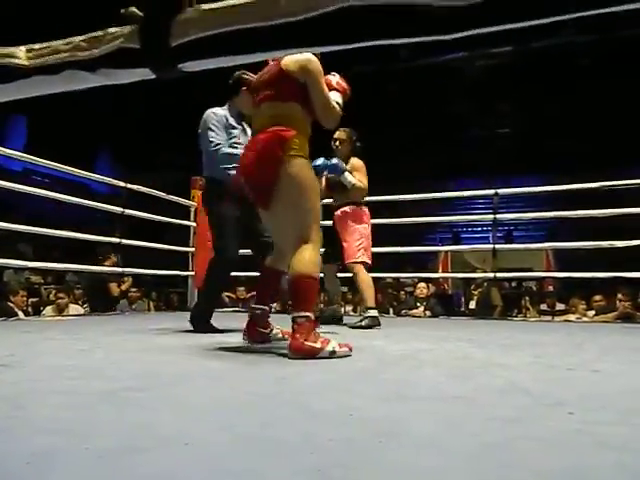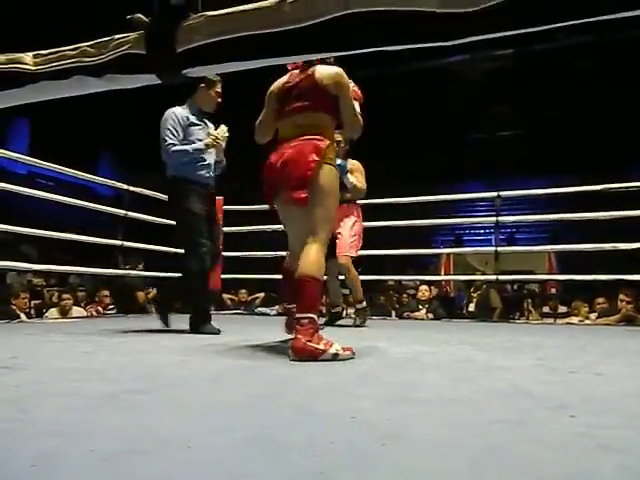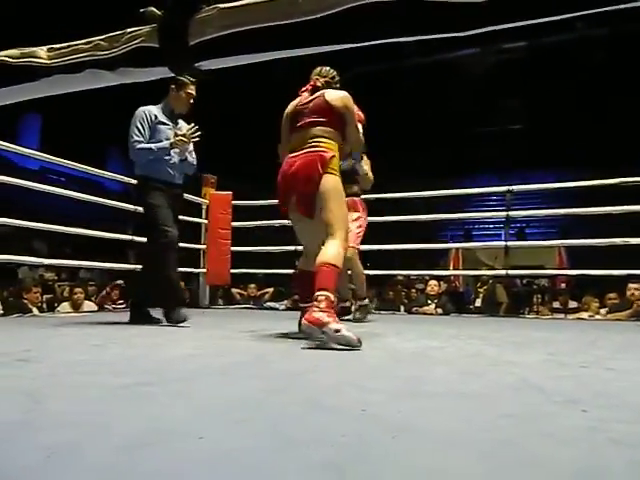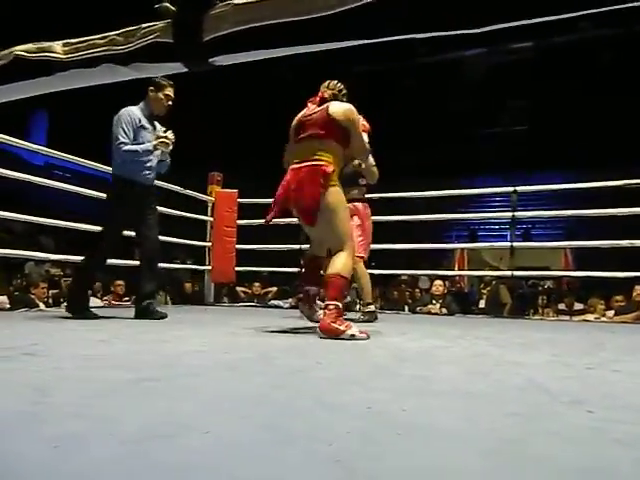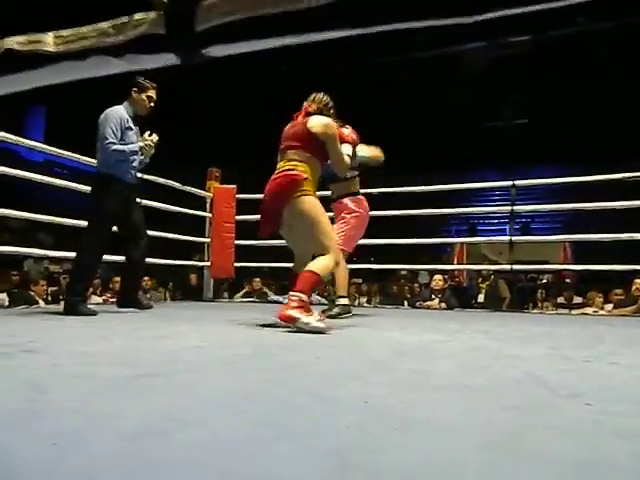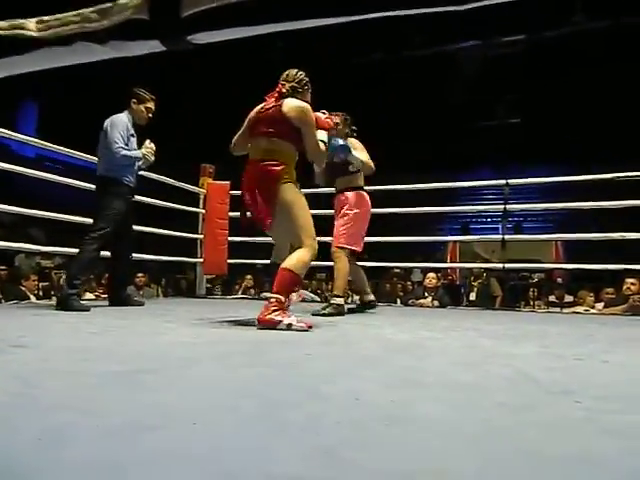
dt=0.3s
person 1, frame 1
left shoulder: (265, 74)
right shoulder: (306, 60)
right elbow: (329, 118)
right wrist: (337, 92)
left hip: (259, 156)
right hip: (285, 152)
left knee: (285, 245)
right knee: (310, 238)
left ankle: (258, 322)
right ankle: (304, 334)
person 1, frame 2
left shoulder: (280, 85)
right shoulder: (333, 75)
left elbow: (260, 135)
right elbow: (353, 130)
right wrist: (354, 101)
left hip: (281, 166)
right hip: (314, 160)
left knee: (298, 246)
right knee: (316, 243)
left ankle: (297, 317)
right ankle: (306, 333)
person 1, frame 3
left shoulder: (293, 106)
right shoulder: (341, 97)
left elbow: (283, 153)
right elbow: (356, 148)
right wrist: (356, 123)
left hip: (291, 172)
right hip: (319, 168)
left knee: (310, 248)
right knee: (335, 239)
left ankle: (309, 311)
right ankle: (322, 310)
person 1, frame 4
left shoulder: (303, 115)
right shoulder: (345, 110)
left elbow: (288, 158)
right elbow: (363, 156)
right wrist: (361, 131)
left hip: (295, 185)
right hip: (319, 182)
left knee: (320, 240)
right knee: (345, 248)
left ankle: (309, 301)
right ankle: (332, 317)
person 1, frame 5
left shoulder: (292, 126)
right shoulder: (326, 124)
right elbow: (342, 169)
left hip: (277, 192)
right hip: (297, 191)
left knee: (305, 253)
right knee: (329, 254)
left ankle: (296, 305)
right ankle: (296, 307)
person 1, frame 6
left shoulder: (260, 109)
right shoulder: (300, 107)
left elbow: (236, 148)
right elbow: (317, 157)
right wrist: (322, 129)
left hip: (254, 181)
right hip: (277, 180)
left knee: (286, 244)
right knee: (307, 247)
left ankle: (277, 299)
right ankle: (274, 309)
person 2, frame 1
left shoulder: (246, 127)
right shoulder: (216, 116)
right elbow: (217, 152)
left hip: (241, 192)
right hip: (220, 192)
left knee: (268, 245)
right knee: (226, 252)
right ankle: (202, 316)
person 2, frame 2
left shoulder: (210, 126)
right shoulder: (176, 115)
left elbow: (217, 168)
right elbow: (170, 153)
left wrist: (218, 150)
right wrist: (204, 145)
left hip: (205, 192)
right hip: (186, 190)
left knee: (211, 252)
right knee: (200, 251)
left ankle: (168, 297)
right ankle: (201, 318)
person 2, frame 3
left shoulder: (184, 127)
right shoulder: (147, 114)
left elbow: (190, 169)
right elbow: (136, 150)
left wrist: (184, 151)
right wrist: (168, 145)
left hip: (174, 191)
right hip: (152, 187)
left knee: (157, 248)
right knee: (168, 238)
left ankle: (140, 307)
right ankle: (172, 303)
person 2, frame 4
left shoulder: (158, 128)
right shoulder: (129, 115)
left elbow: (161, 168)
right elbow: (121, 151)
left wrist: (164, 152)
right wrist: (153, 146)
left hip: (145, 192)
right hip: (125, 189)
left knee: (151, 244)
right knee: (107, 243)
left ankle: (145, 303)
right ankle: (77, 300)
person 2, frame 5
left shoulder: (134, 125)
right shoulder: (115, 114)
right elbow: (108, 150)
left wrist: (146, 154)
right wrist: (138, 147)
left hip: (127, 189)
right hip: (109, 187)
left knee: (138, 238)
right knee: (94, 241)
left ankle: (129, 294)
right ankle: (74, 299)
person 2, frame 6
left shoulder: (128, 127)
right shoulder: (118, 121)
right elbow: (117, 154)
left wrist: (144, 161)
right wrist: (141, 153)
left hip: (123, 191)
right hip: (113, 189)
left knee: (123, 242)
right knee: (97, 238)
left ankle: (118, 292)
right ankle: (69, 293)
person 3, frame 1
left shoulder: (355, 164)
right shoulder: (331, 166)
left elbow: (362, 191)
left wrist: (343, 174)
right wrist: (319, 177)
left hip: (354, 217)
right hip: (340, 218)
left knee: (356, 264)
right knee: (328, 267)
left ankle: (371, 313)
person 3, frame 2
left shoulder: (353, 165)
left elbow: (361, 192)
left wrist: (345, 175)
left hip: (348, 214)
left knee: (344, 261)
right knee: (330, 266)
left ankle: (360, 306)
right ankle: (335, 310)
person 3, frame 3
left shoulder: (359, 157)
left elbow: (368, 183)
left wrist: (358, 161)
left hip: (353, 207)
left knee: (349, 253)
left ankle: (362, 302)
right ankle: (344, 303)
person 3, frame 4
left shoulder: (361, 159)
left elbow: (373, 177)
left wrist: (364, 143)
left hip: (357, 211)
left knee: (355, 259)
left ankle: (369, 308)
person 3, frame 5
left shoulder: (347, 150)
left elbow: (378, 155)
left wrist: (354, 153)
left hip: (353, 206)
right hip: (340, 208)
left ankle: (343, 303)
right ankle: (341, 301)
person 3, frame 6
left shoulder: (352, 144)
right shoulder: (330, 153)
left elbow: (369, 167)
right elbow: (320, 181)
left wrist: (350, 155)
left hip: (355, 202)
right hip: (342, 204)
left knee: (338, 250)
right knee: (346, 255)
left ankle: (337, 302)
right ankle: (367, 297)
